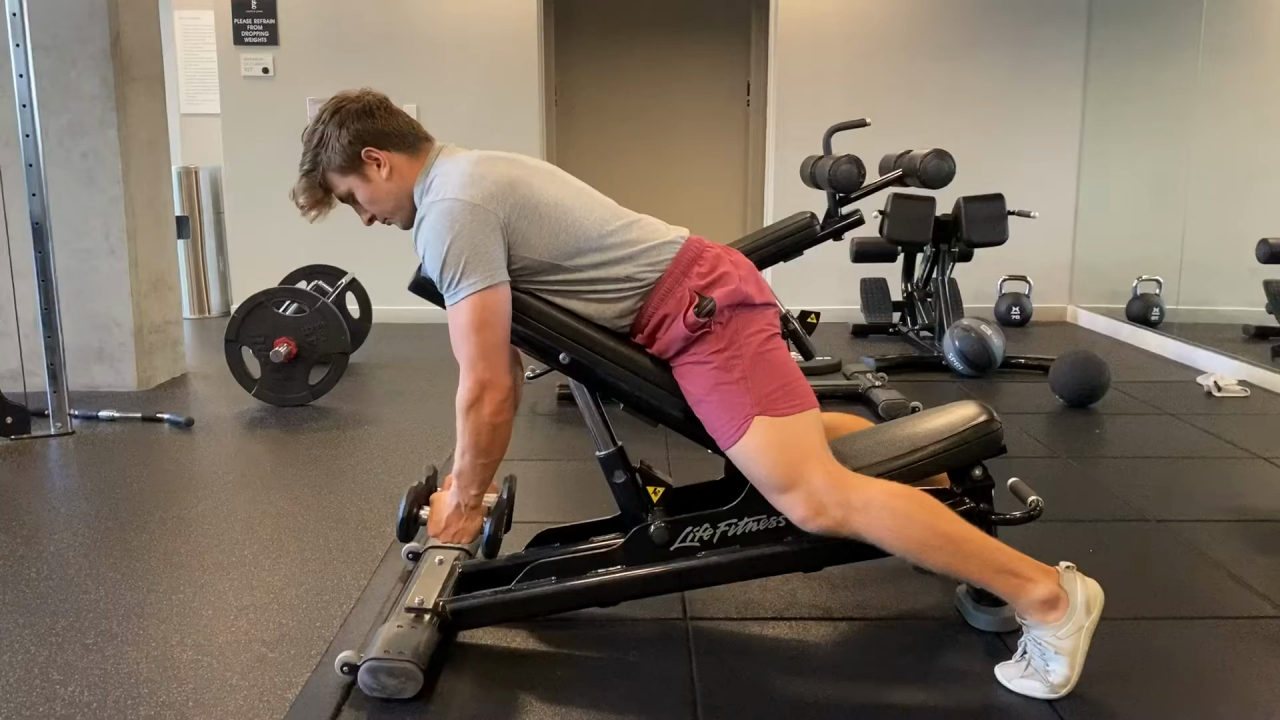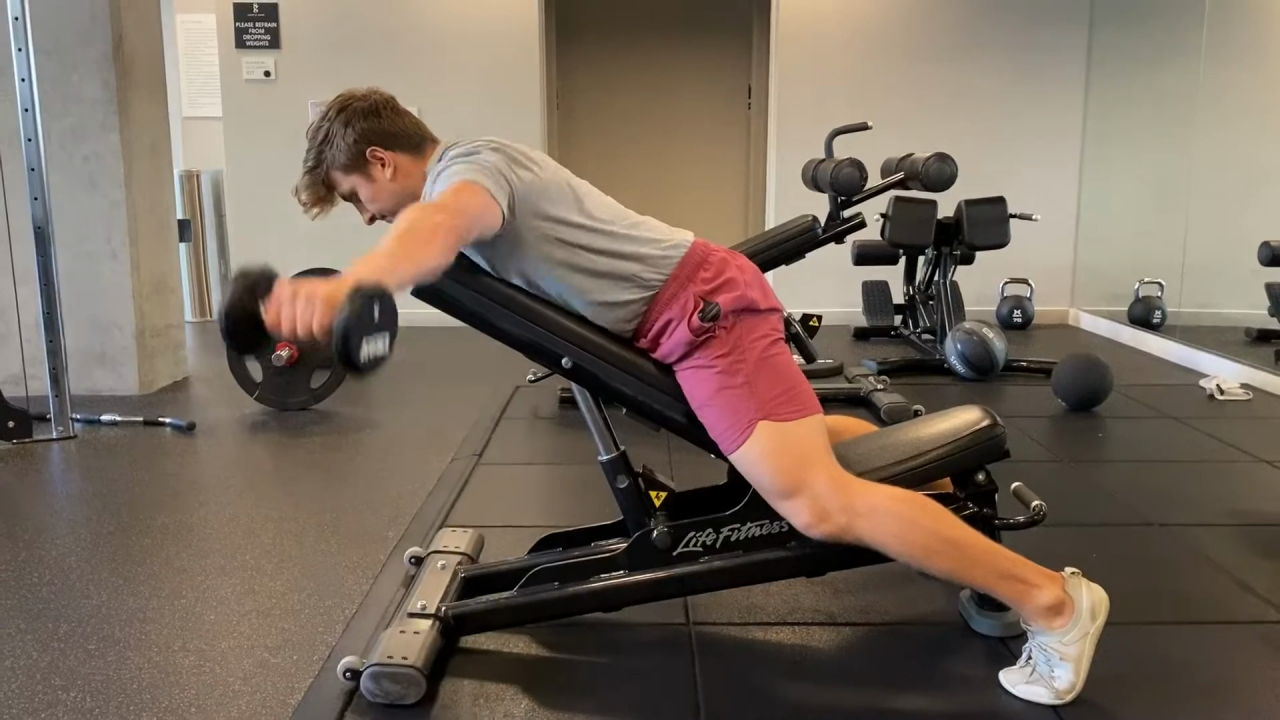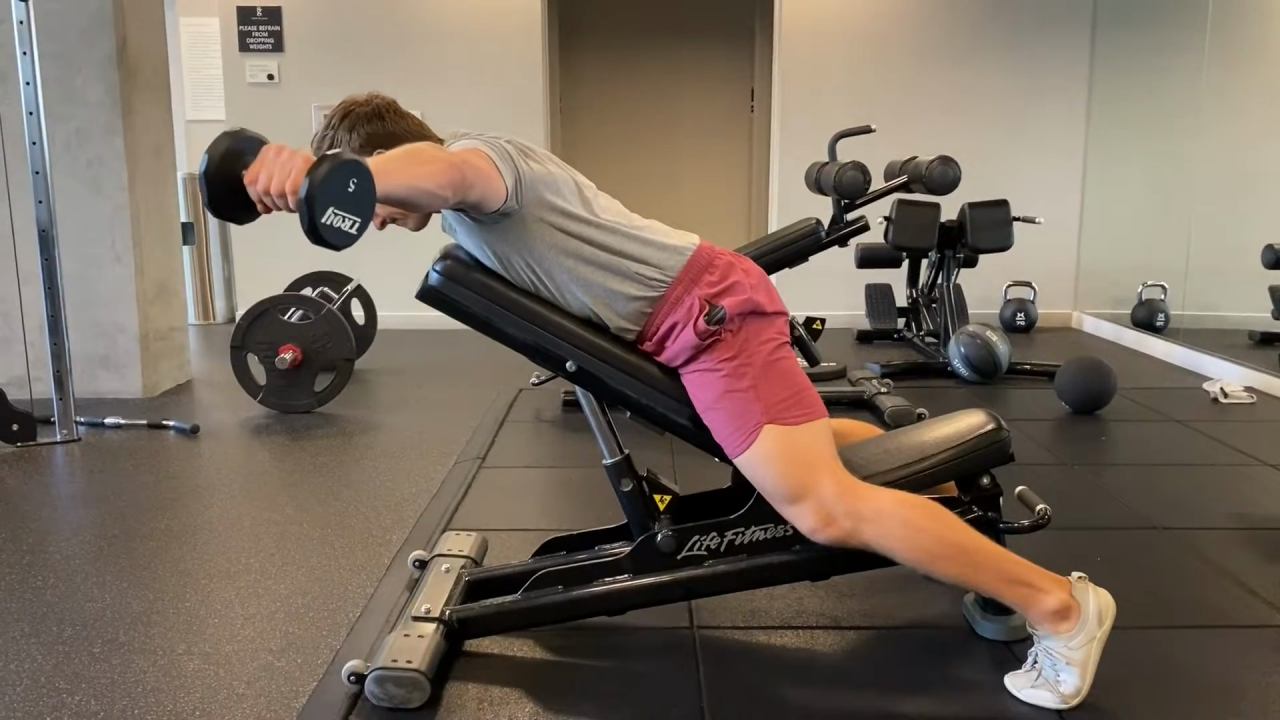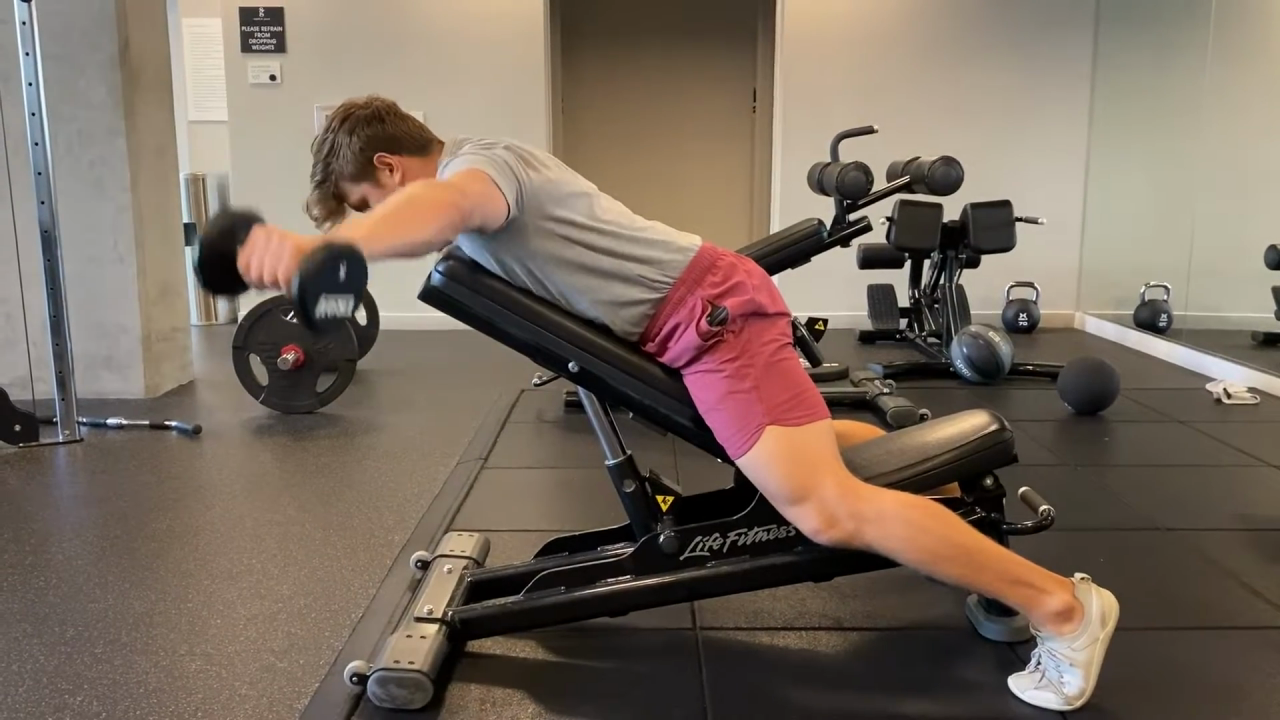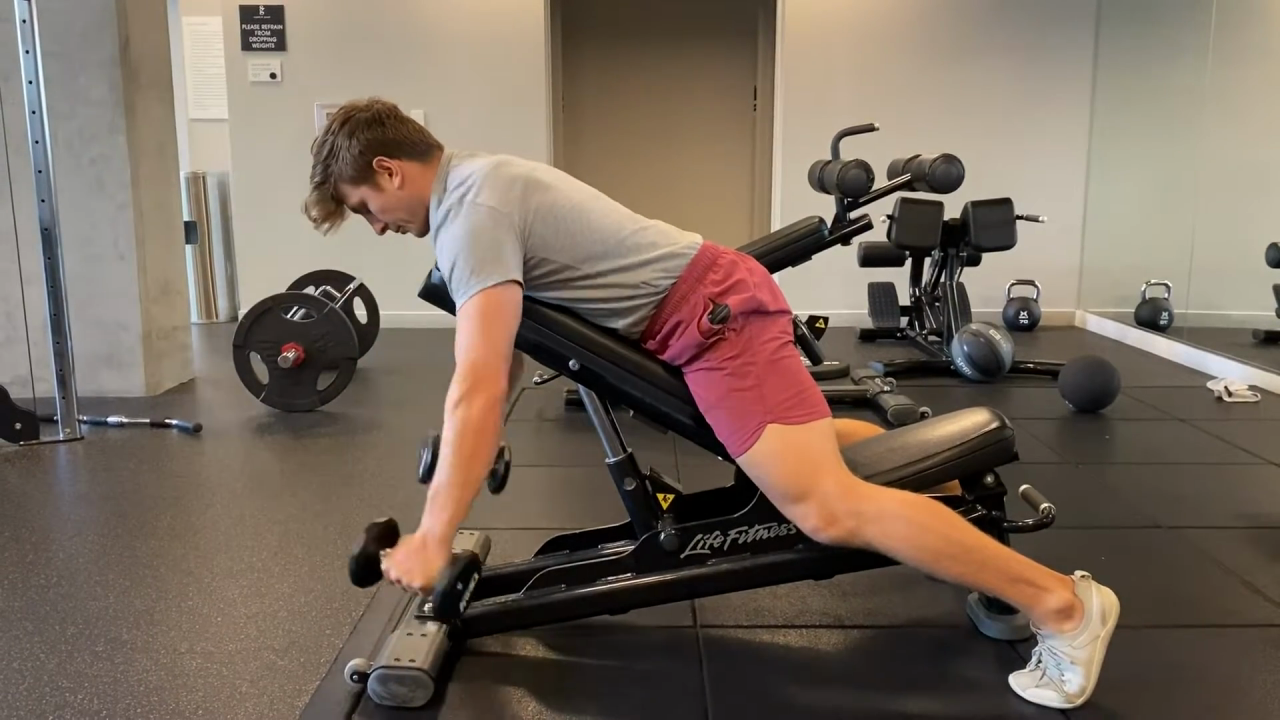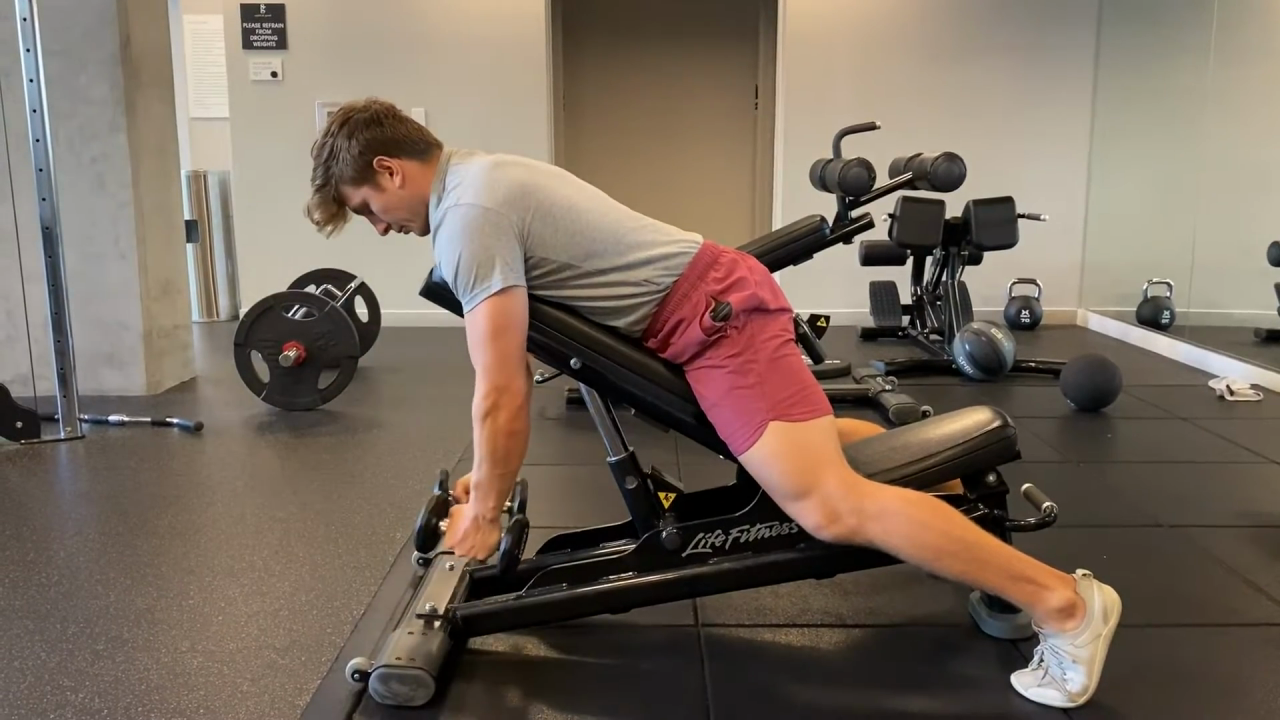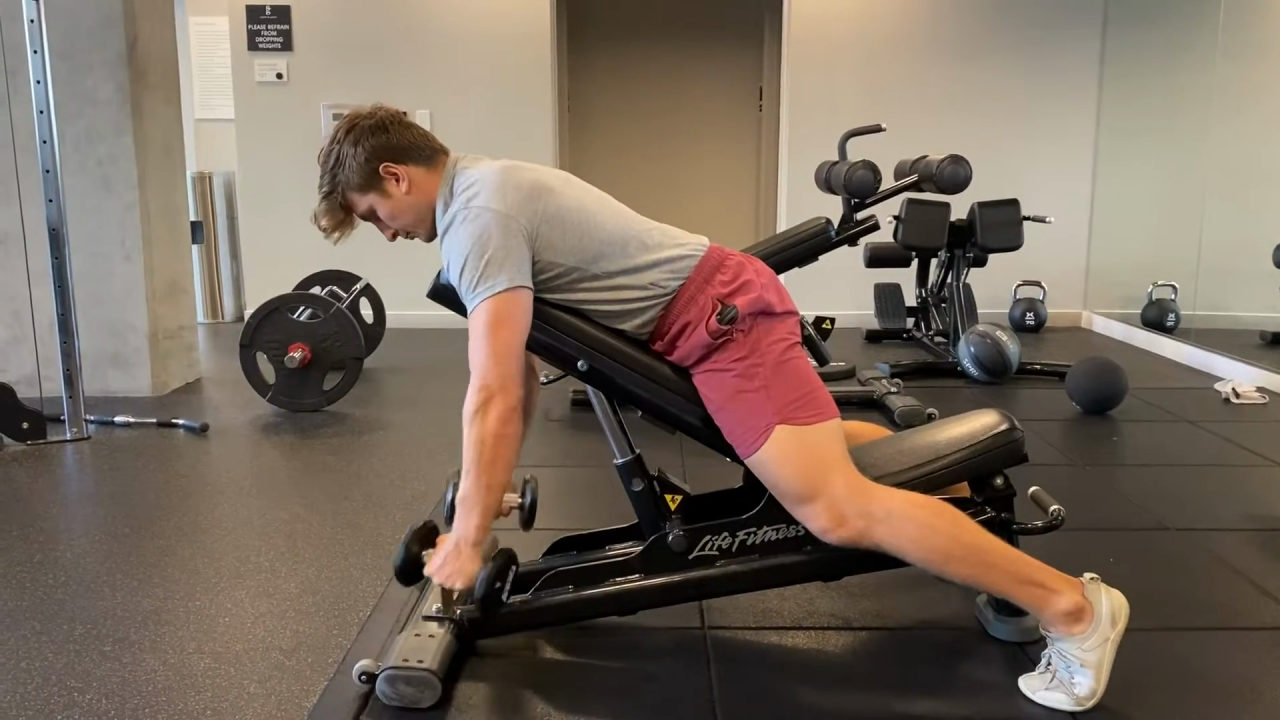
dt=0.7s
person 1, frame 1
left shoulder: (451, 212)
right shoulder: (473, 175)
left elbow: (487, 388)
right elbow: (506, 355)
left wrist: (466, 499)
right wrist: (474, 470)
left hip: (699, 308)
right hip: (698, 291)
left knee: (815, 498)
right knee: (802, 435)
left ankle: (1046, 593)
person 1, frame 2
left shoulder: (464, 168)
right shoulder: (467, 177)
left elbow: (438, 227)
left wrist: (338, 287)
left hip: (703, 309)
right hip: (696, 302)
left knee: (818, 504)
right knee: (802, 436)
left ankle: (1053, 599)
person 1, frame 3
left shoulder: (474, 153)
right shoulder: (471, 179)
left elbow: (435, 171)
left hip: (707, 311)
right hip: (696, 307)
left knee: (824, 509)
right knee: (808, 441)
left ankle: (1057, 603)
person 1, frame 4
left shoulder: (472, 167)
right shoulder: (479, 172)
left elbow: (434, 209)
left wrist: (316, 245)
left hip: (709, 312)
right hip: (700, 308)
left knee: (826, 511)
right knee: (805, 442)
left ankle: (1061, 605)
person 1, frame 5
left shoulder: (471, 212)
right shoulder: (479, 179)
left elbow: (476, 387)
right elbow: (500, 354)
left wrist: (432, 539)
right wrist: (475, 440)
left hip: (712, 313)
right hip: (707, 300)
left knee: (826, 509)
right knee: (808, 441)
left ankle: (1062, 604)
person 1, frame 6
left shoulder: (468, 219)
right shoulder: (481, 179)
left elbow: (502, 392)
right elbow: (515, 363)
left wrist: (486, 512)
right wrist: (489, 474)
left hip: (713, 313)
right hip: (710, 295)
left knee: (830, 508)
right knee: (809, 437)
left ankle: (1064, 602)
person 1, frame 7
left shoulder: (478, 220)
right shoulder: (487, 186)
left elbow: (493, 394)
right elbow: (520, 362)
left wrist: (468, 539)
right wrist: (497, 477)
left hip: (720, 315)
right hip: (718, 300)
left knee: (836, 508)
right knee: (817, 442)
left ankle: (1071, 605)
